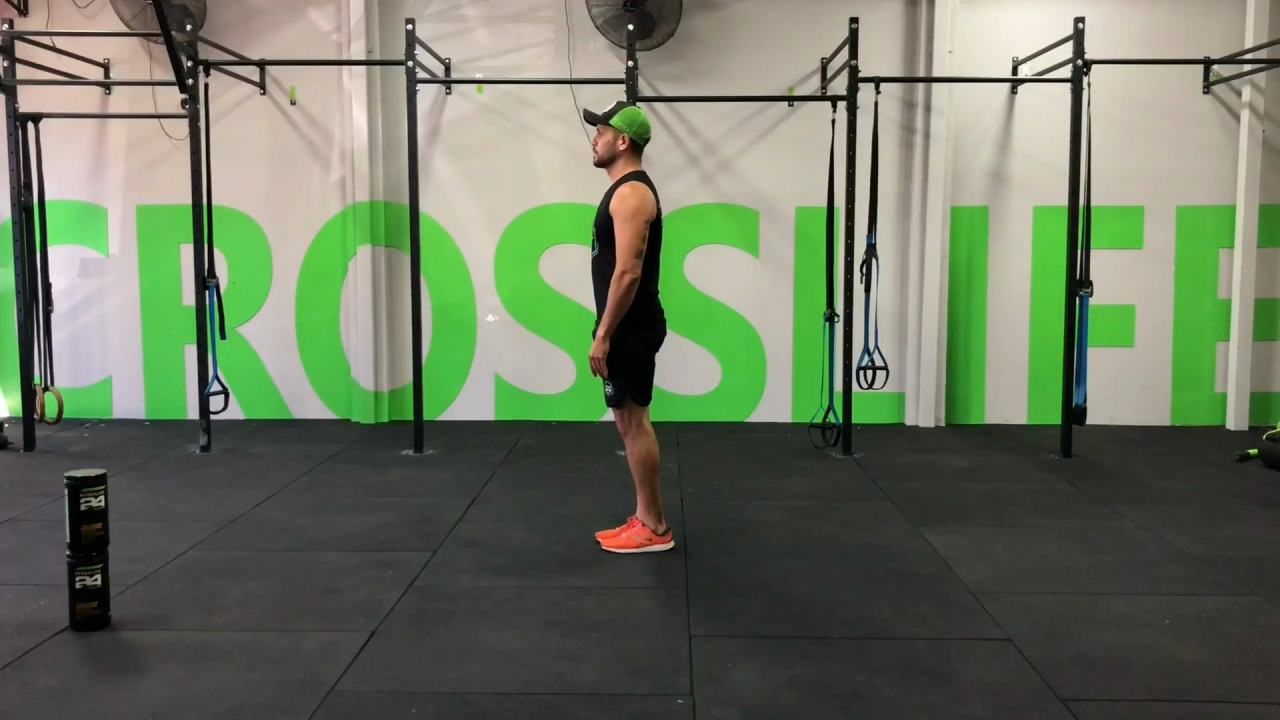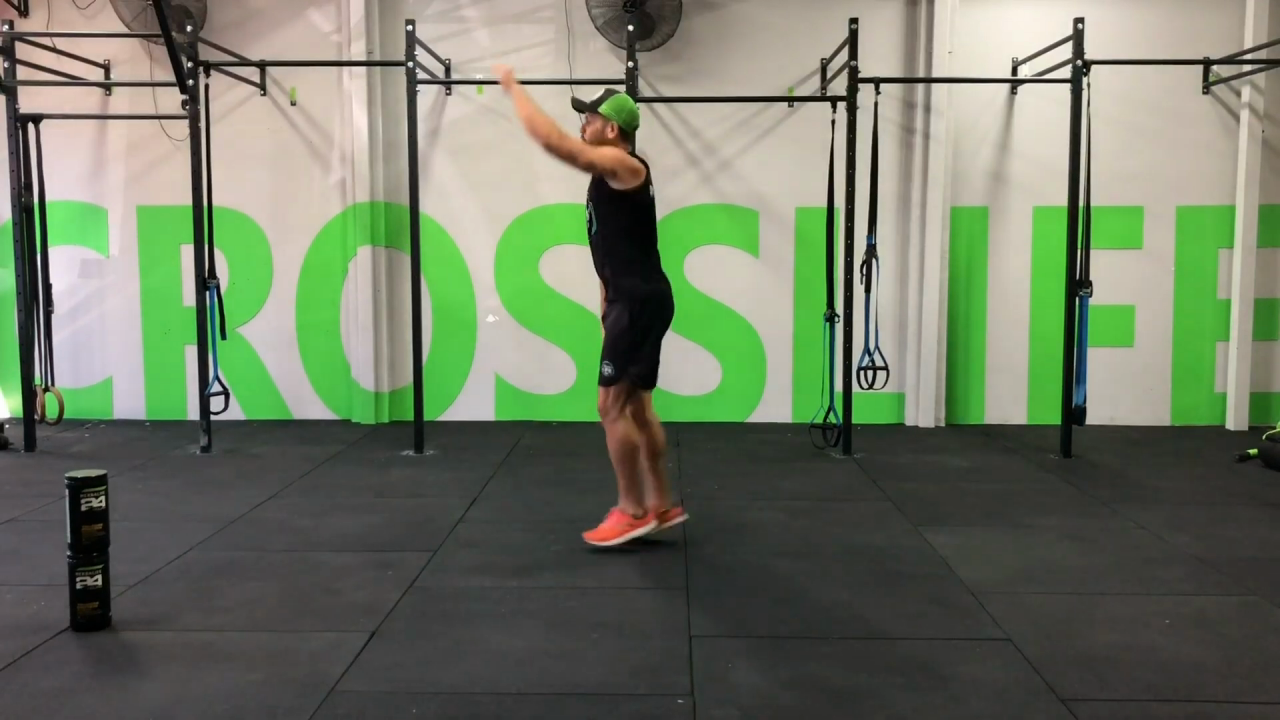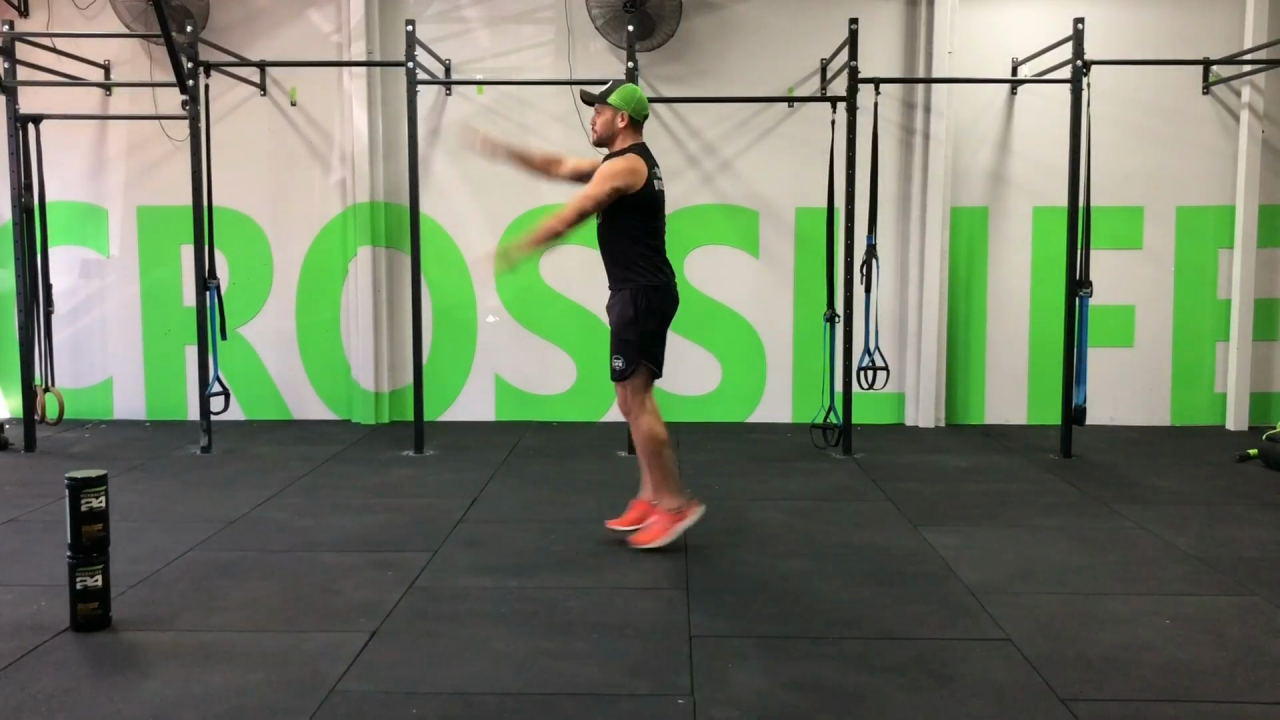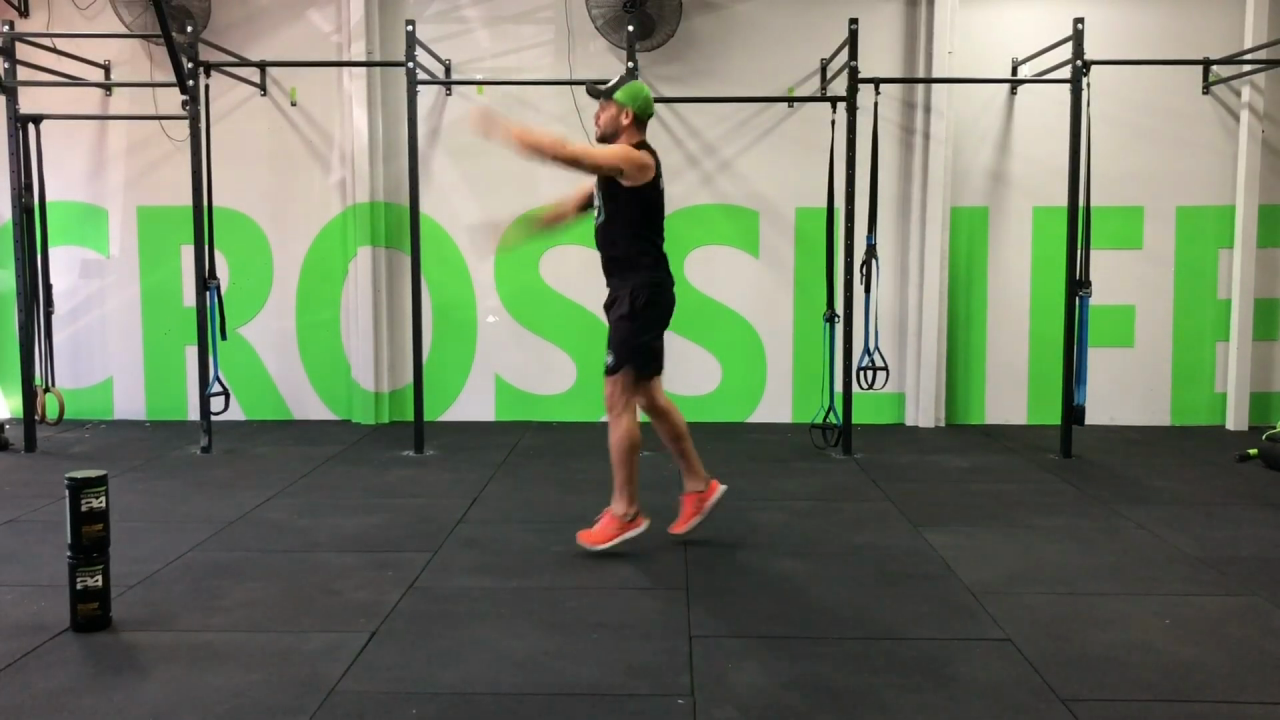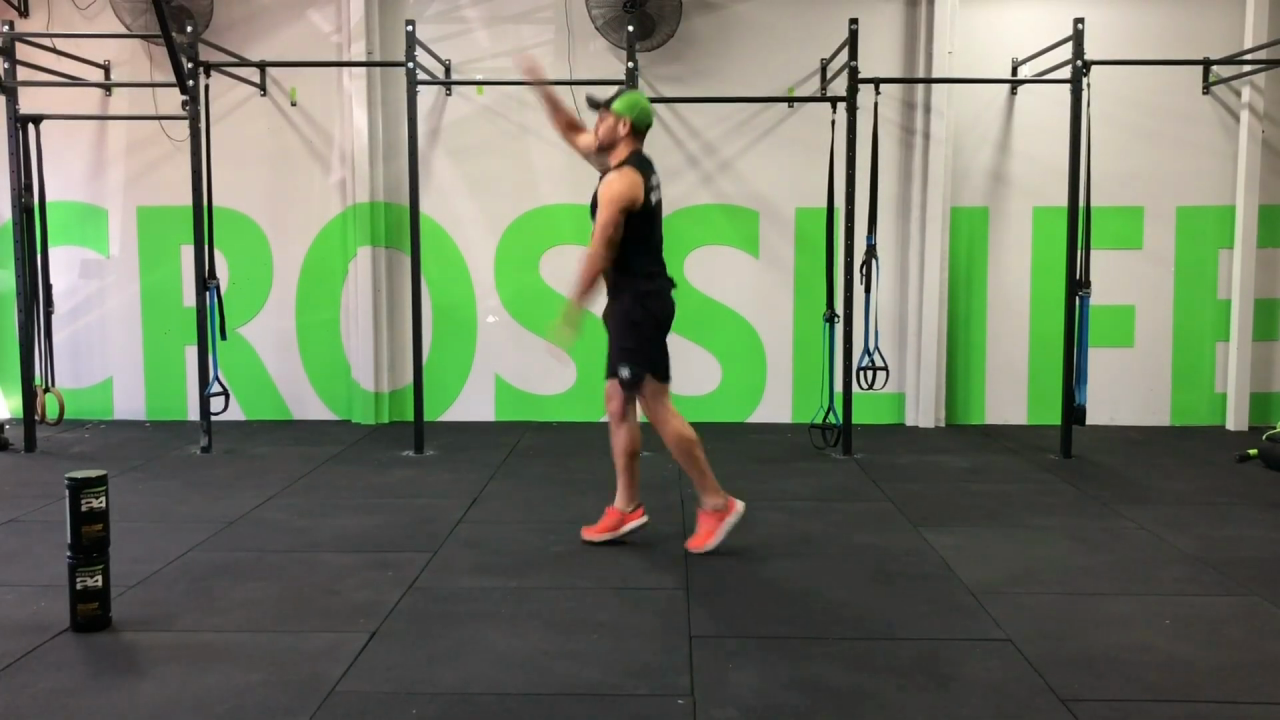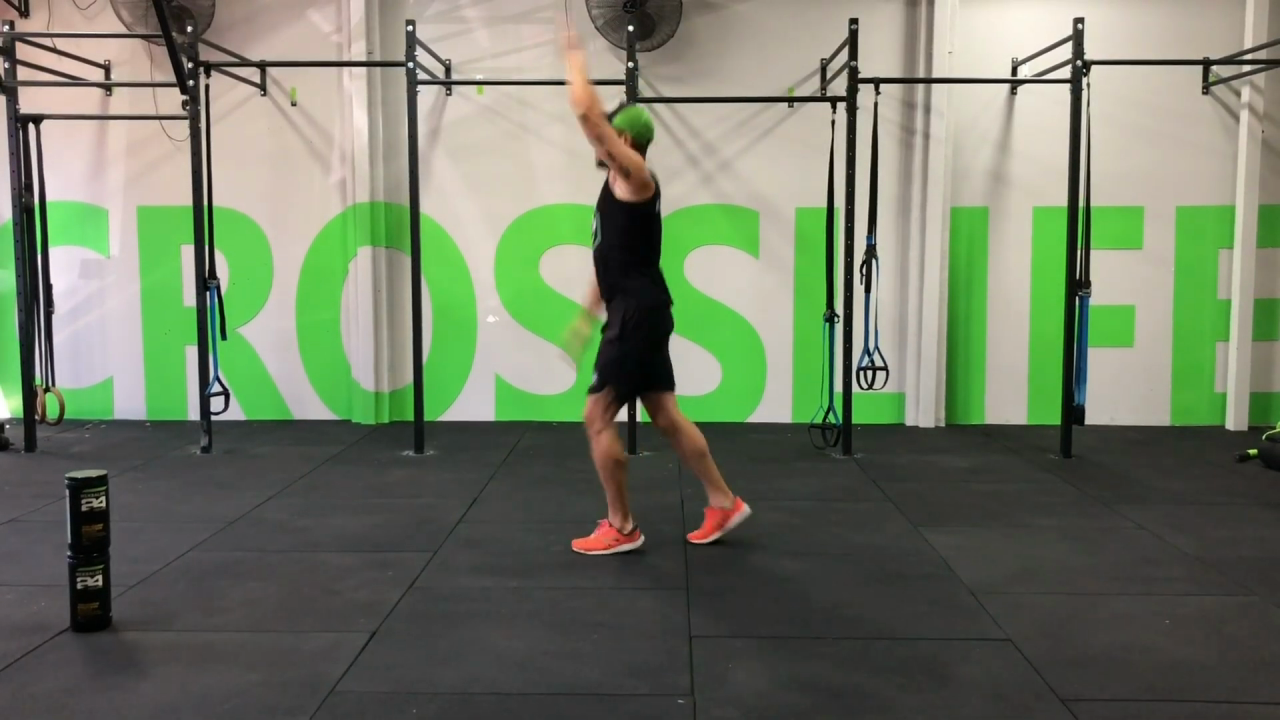
dt=0.5s
person 1, frame 1
left shoulder: (630, 193)
right shoulder: (629, 189)
left elbow: (627, 272)
left wrist: (602, 335)
right wrist: (607, 330)
left hip: (630, 328)
right hip: (627, 326)
left knee: (633, 424)
right knee: (631, 424)
left ankle: (654, 528)
right ankle: (645, 518)
person 1, frame 2
left shoulder: (622, 167)
right shoulder: (615, 178)
left elbow: (548, 137)
left wrist: (514, 90)
right wrist: (607, 314)
left hip: (640, 304)
right hip: (631, 301)
left knee: (614, 405)
right knee: (634, 406)
left ankle: (633, 509)
right ankle: (658, 503)
person 1, frame 3
left shoulder: (625, 166)
right shoulder: (624, 164)
left elbow: (569, 215)
right elbow: (558, 166)
left wrist: (518, 250)
right wrist: (503, 149)
left hip: (642, 296)
right hip: (644, 293)
left knee: (636, 403)
right knee: (635, 401)
left ankle: (672, 503)
right ankle: (651, 497)
person 1, frame 4
left shoulder: (635, 159)
right shoulder: (619, 166)
left elbow: (565, 148)
right elbow: (576, 203)
left wrist: (502, 130)
left hip: (642, 294)
right hip: (629, 295)
left knee: (619, 401)
right knee: (648, 396)
left ankle: (625, 512)
right ankle: (699, 485)
person 1, frame 5
left shoulder: (619, 181)
right shoulder: (630, 166)
left elbow: (598, 255)
right elbow: (572, 132)
left wrist: (571, 314)
right wrist: (541, 87)
left hip: (637, 305)
right hip: (636, 304)
left knee: (657, 411)
right knee: (618, 408)
left ankle: (716, 503)
right ankle: (625, 508)
person 1, frame 6
left shoulder: (634, 175)
right shoulder: (619, 191)
left elbow: (588, 115)
right elbow: (607, 264)
left wrist: (574, 61)
right wrist: (583, 319)
left hip: (638, 319)
right hip: (634, 317)
left knee: (597, 418)
right knee: (666, 416)
left ankle: (621, 527)
right ankle: (725, 505)
